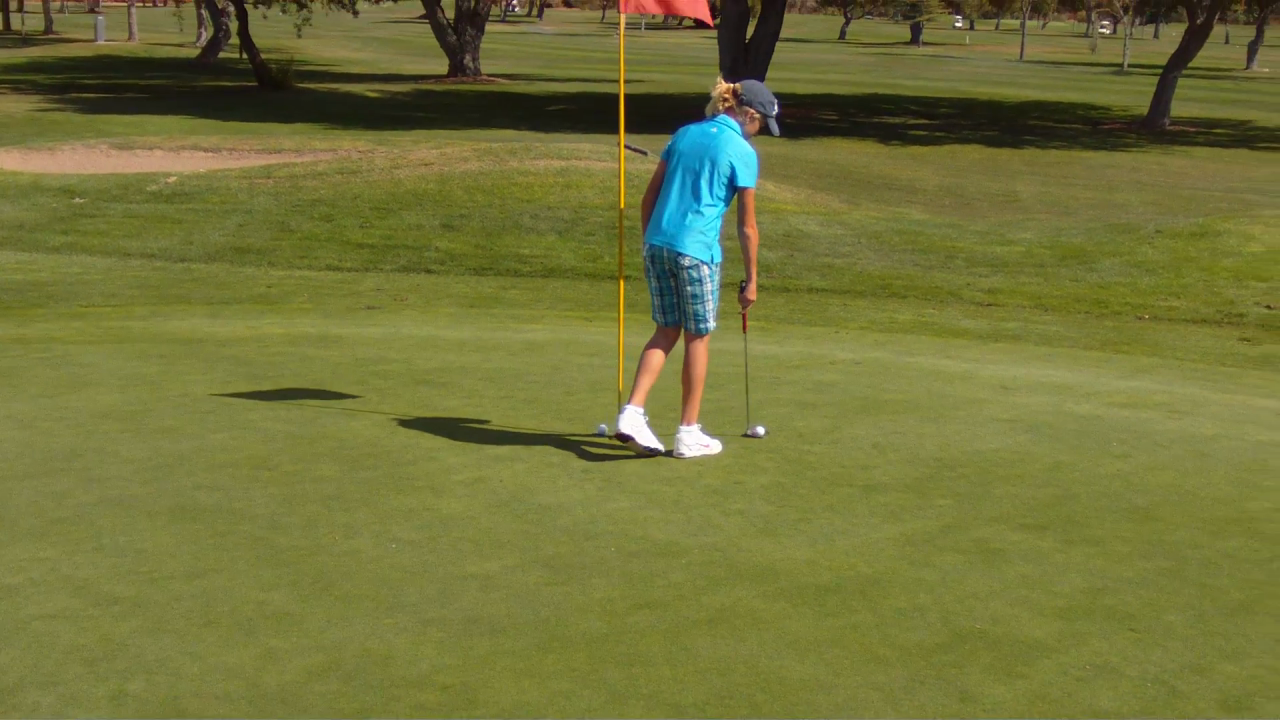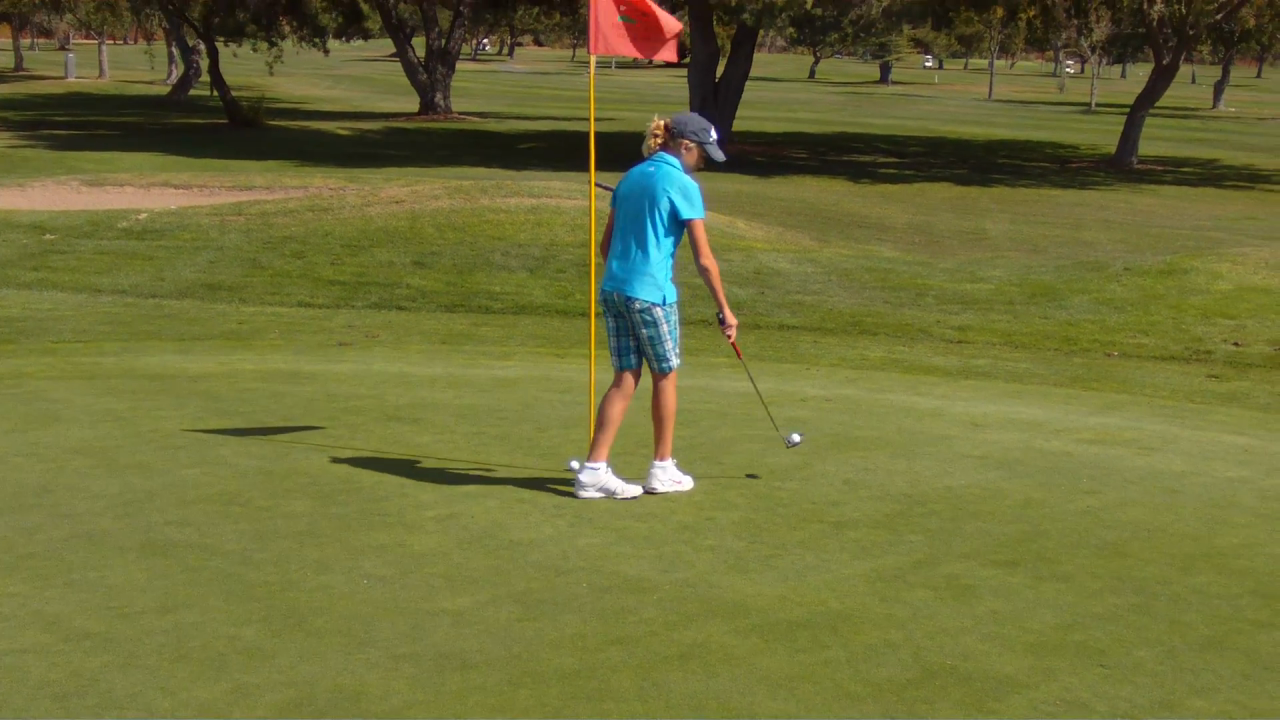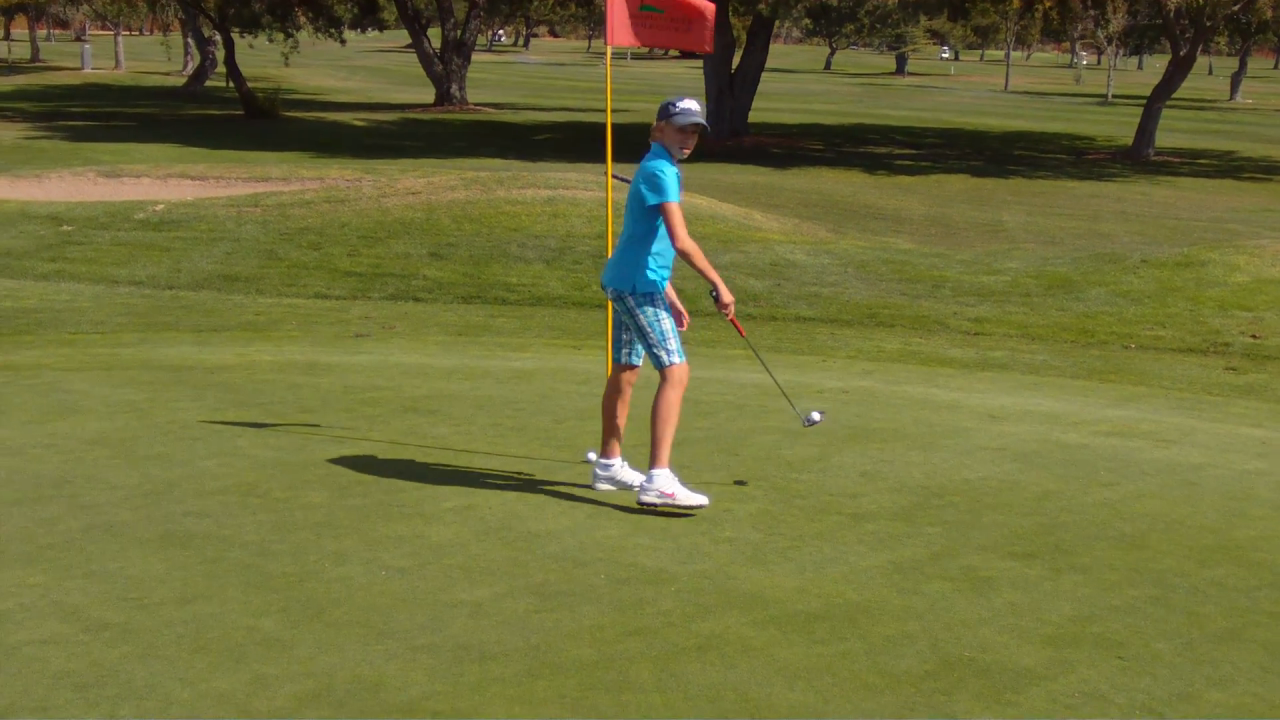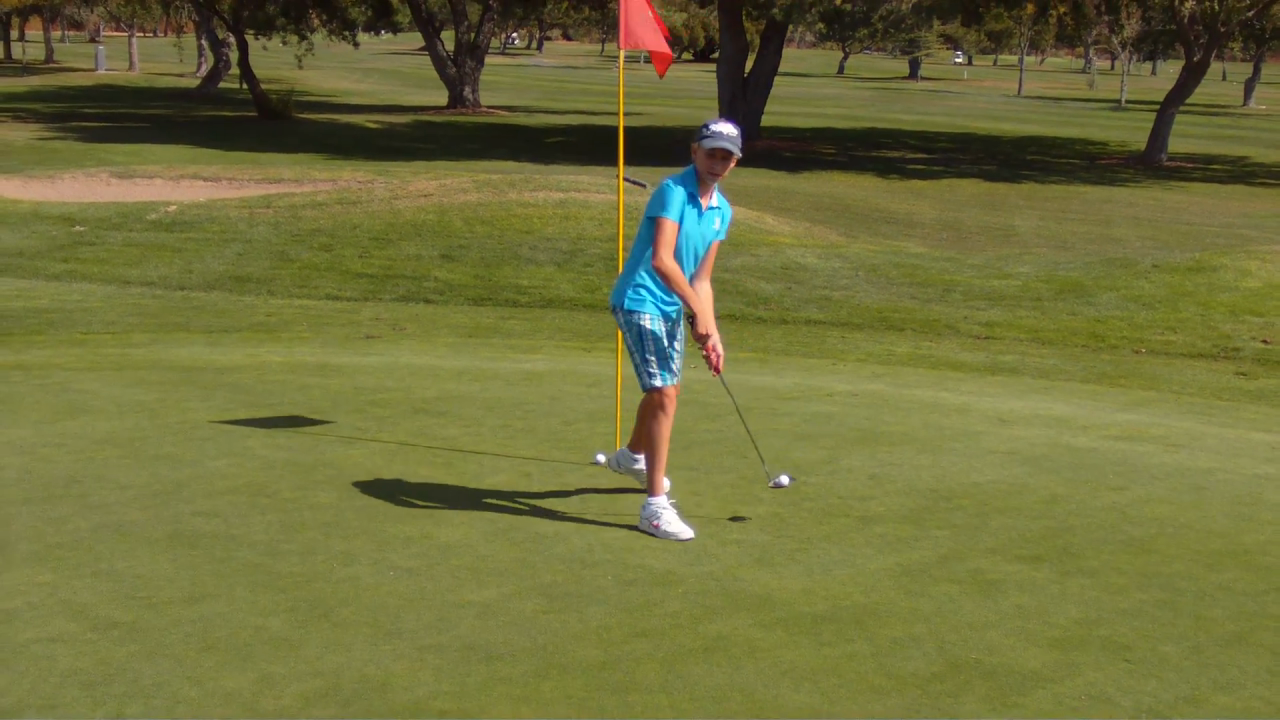
dt=0.4s
person 1, frame 1
left shoulder: (684, 134)
right shoulder: (743, 152)
left elbow: (649, 196)
right elbow: (747, 226)
right wrist: (751, 280)
left hip: (657, 244)
right hip: (696, 251)
left knee: (666, 331)
right knee: (697, 339)
left ankle: (632, 413)
right ankle: (688, 433)
person 1, frame 2
left shoulder: (630, 177)
right shoulder: (683, 186)
left elbow: (607, 242)
right elbow: (704, 258)
right wrist: (725, 310)
left hip: (612, 289)
right hip: (651, 292)
left knee: (625, 378)
right knee: (665, 376)
left ankle: (594, 471)
right ankle: (663, 468)
person 1, frame 3
left shoulder: (657, 169)
right shoulder: (660, 171)
right elbow: (681, 242)
left wrist: (671, 296)
right wrist: (719, 285)
left hip: (626, 283)
right hip: (637, 286)
left knee: (625, 372)
right knee: (675, 372)
left ankle: (608, 465)
right ankle: (658, 479)
person 1, frame 4
left shoulder: (723, 210)
right shoulder: (673, 190)
left elbow: (701, 279)
right elbow: (661, 260)
left wrist: (710, 332)
right wrist: (698, 316)
left hip: (670, 308)
right hip: (639, 302)
left knee: (660, 390)
right knee: (665, 395)
left ankle: (632, 455)
right ankle: (656, 505)
